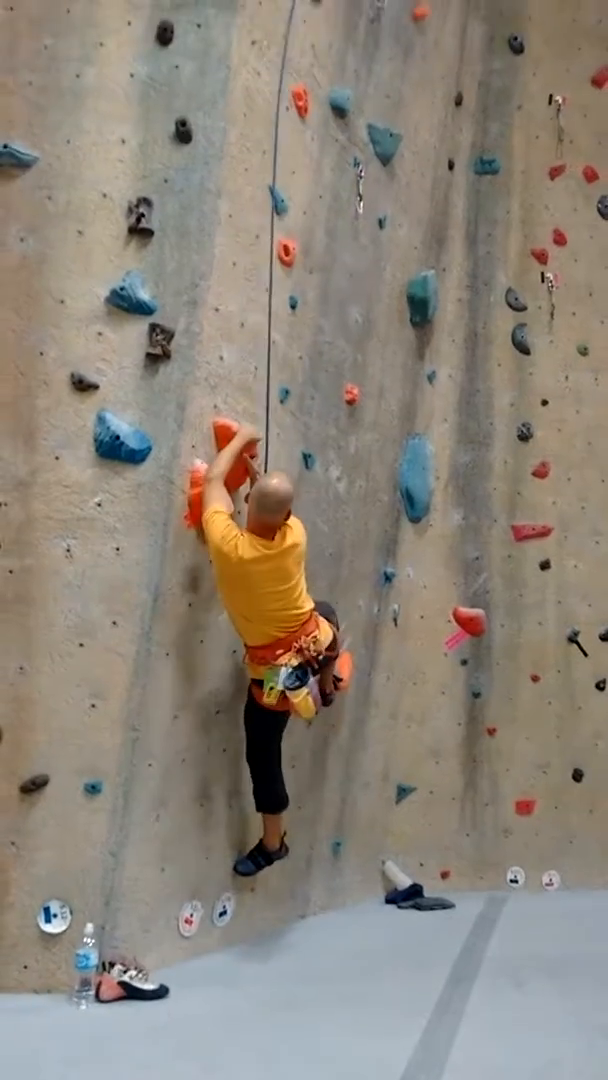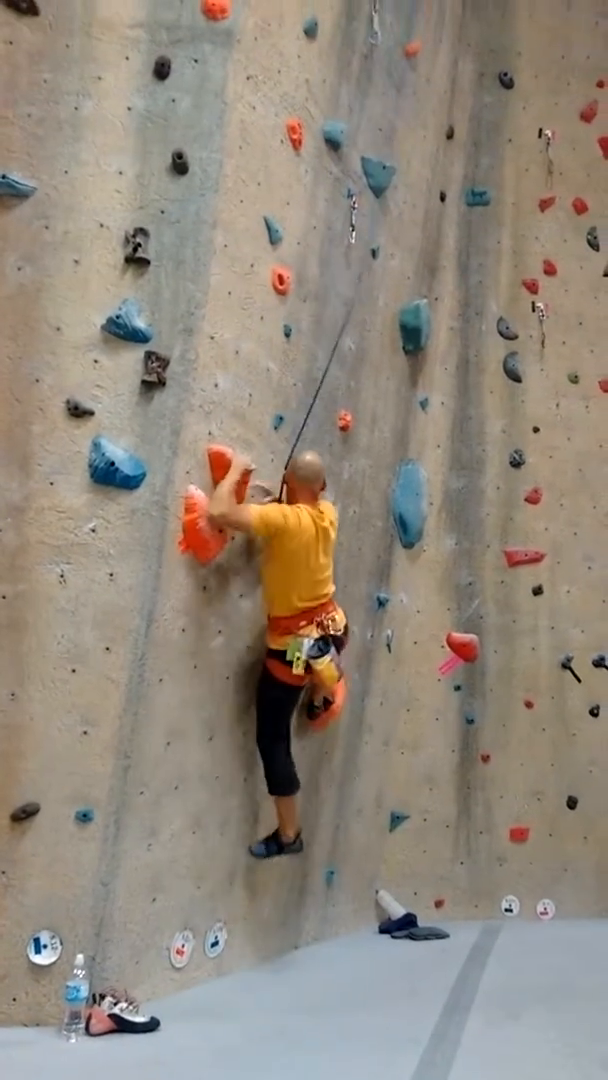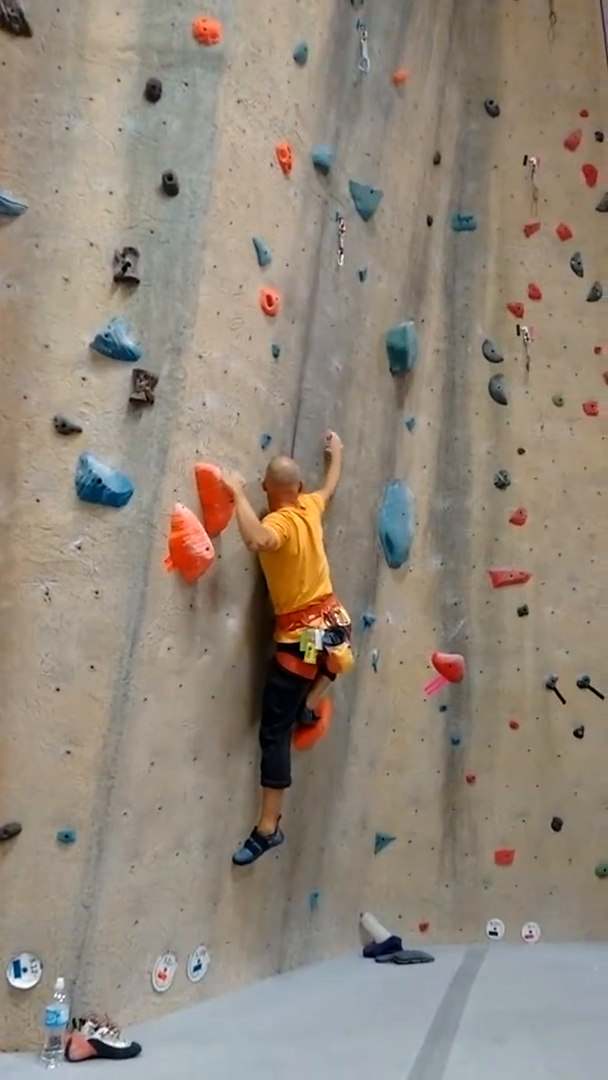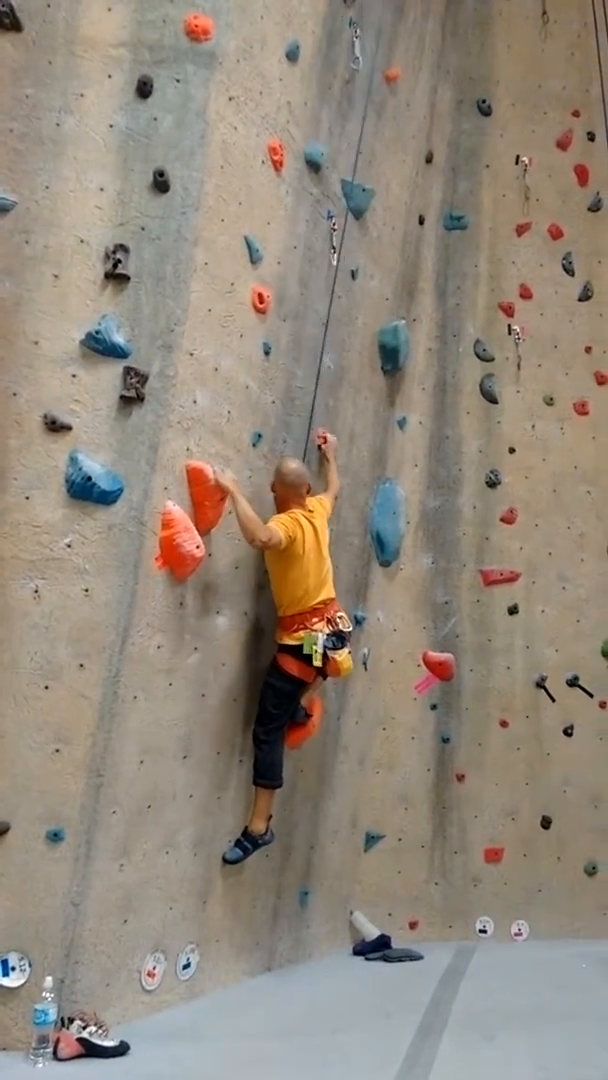
dt=0.7s
person 1, frame 1
left shoulder: (226, 546)
right shoulder: (294, 535)
left elbow: (214, 477)
left wrist: (242, 438)
right wrist: (259, 478)
left hip: (274, 667)
right hip: (316, 641)
left knee: (263, 756)
left ankle: (272, 844)
right ankle: (326, 686)
person 1, frame 2
left shoulder: (281, 518)
right shoulder: (328, 515)
left elbow: (217, 513)
left wrist: (235, 471)
right wrist: (281, 508)
left hip: (291, 641)
right hip: (329, 626)
left knee: (272, 737)
left ankle: (287, 833)
right ankle: (321, 696)
person 1, frame 3
left shoulder: (278, 523)
right shoulder: (310, 507)
left elbow: (256, 540)
right elbow: (331, 485)
left wrist: (238, 493)
right wrist: (336, 452)
left hip: (300, 635)
right hip: (332, 621)
left knee: (274, 730)
left ankle: (268, 827)
right ankle: (311, 705)
person 1, frame 4
left shoulder: (286, 524)
right shoulder: (318, 510)
left elbow: (258, 537)
right elbow: (334, 488)
left wrist: (233, 491)
right wrist: (329, 455)
left hip: (302, 637)
right hip: (333, 625)
left knee: (267, 730)
left ankle: (258, 827)
right ankle: (304, 704)
